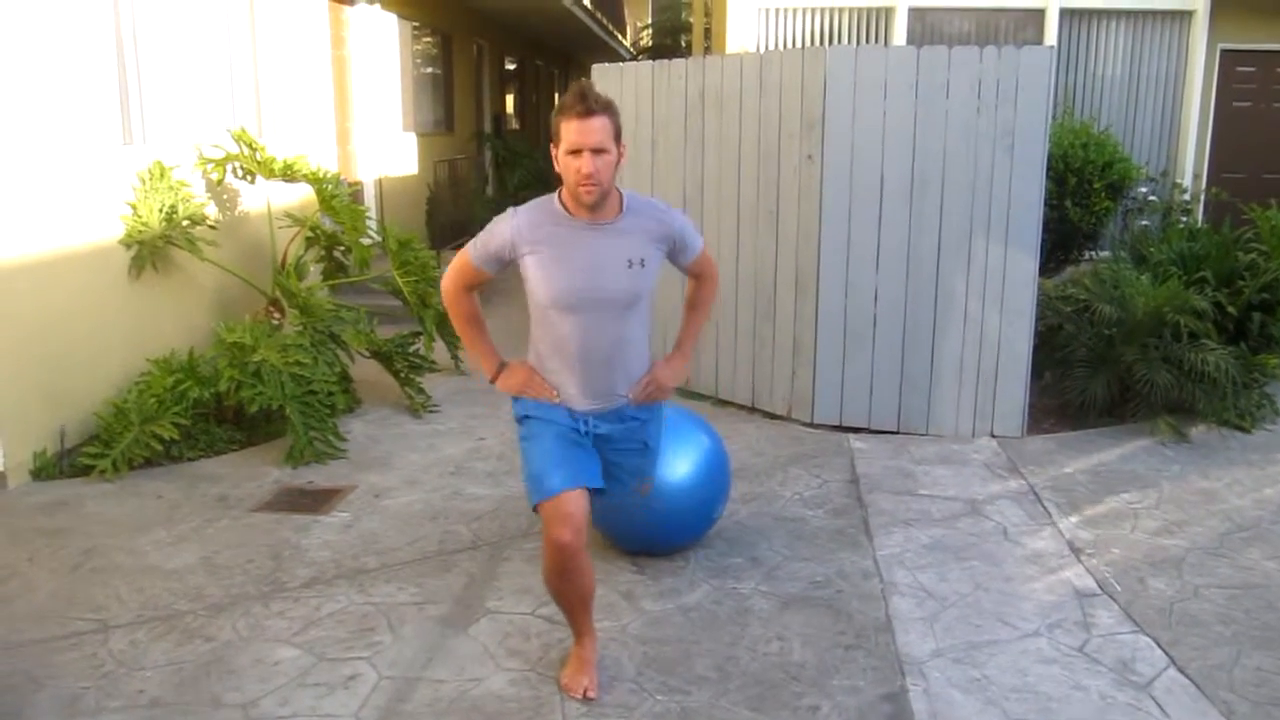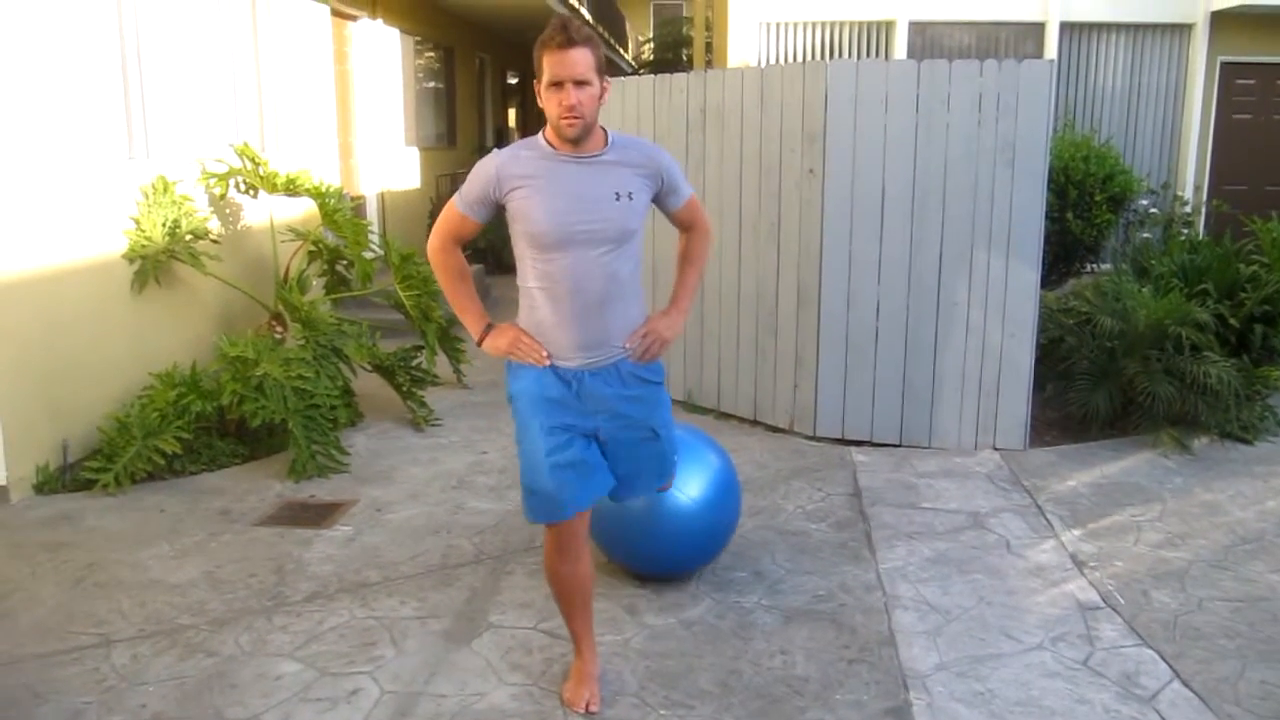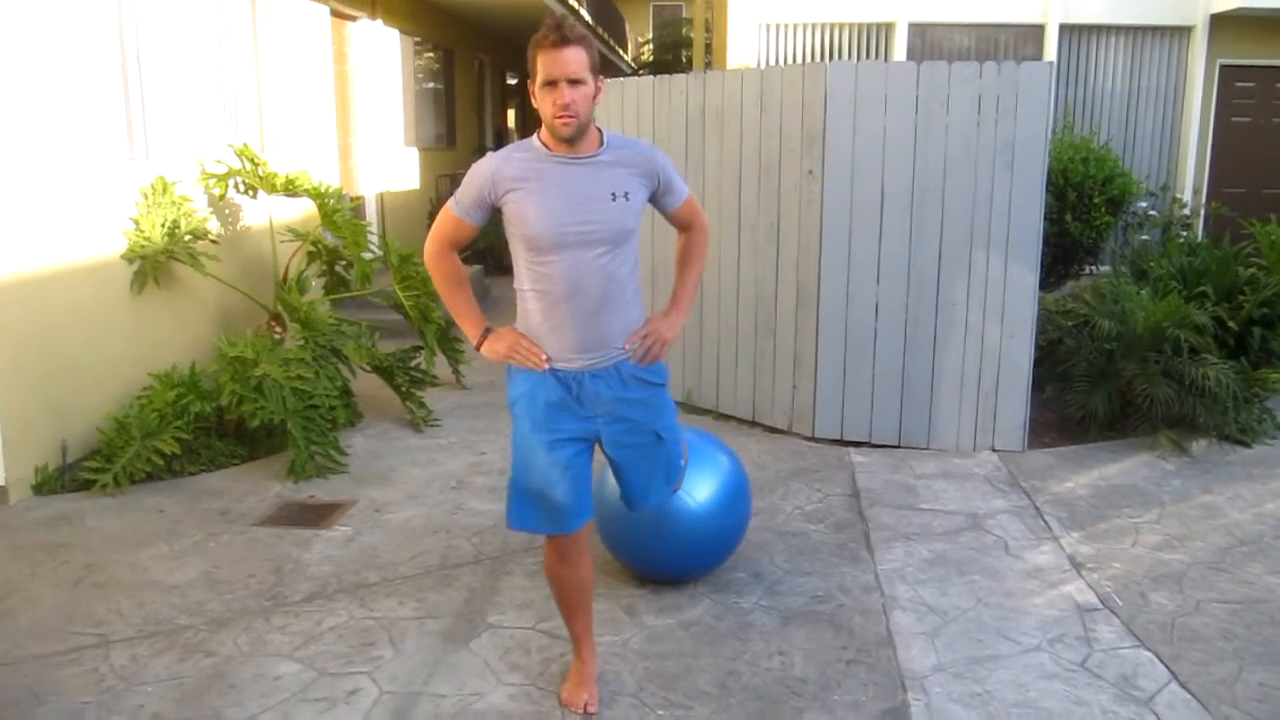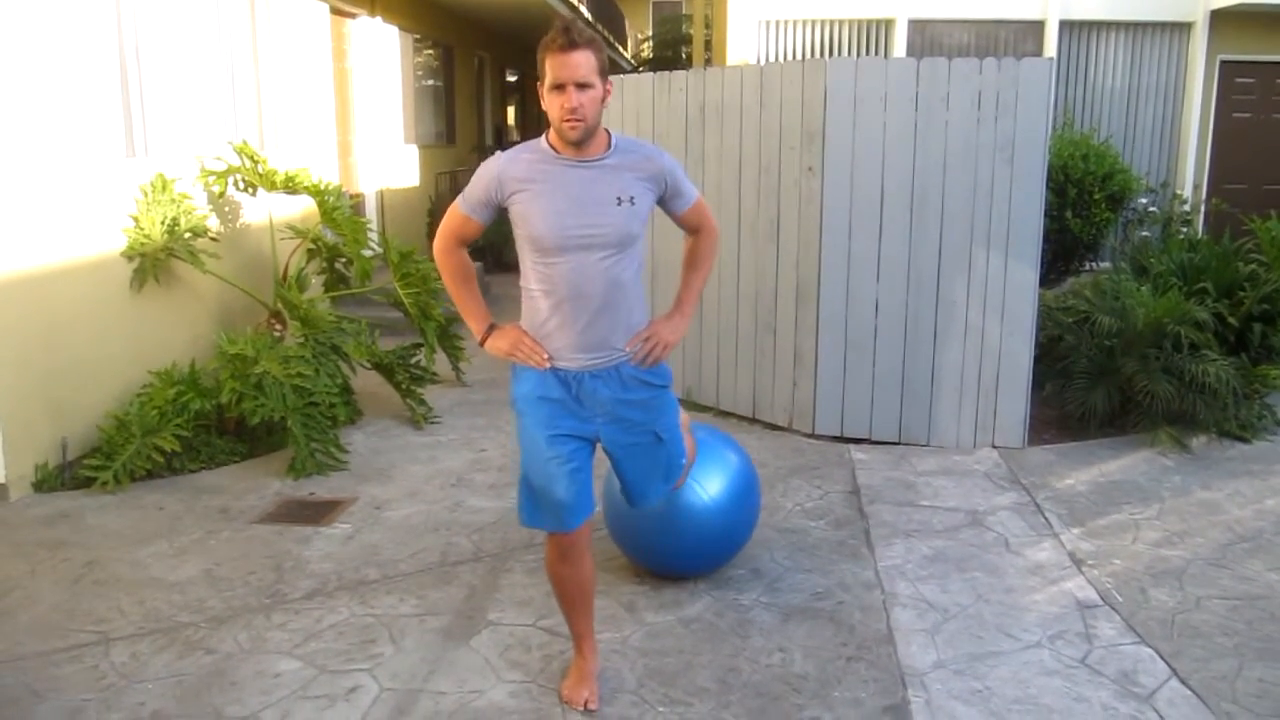
dt=0.5s
person 1, frame 1
left shoulder: (661, 223)
right shoulder: (520, 228)
left elbow: (706, 277)
right elbow: (455, 286)
left wrist: (679, 360)
right wrist: (497, 370)
left hip: (631, 405)
right hip: (551, 409)
right knee: (566, 535)
left ankle: (605, 477)
right ankle: (583, 642)
person 1, frame 2
left shoulder: (646, 161)
right shoulder: (504, 169)
left elbow: (696, 228)
right elbow: (442, 243)
left wrist: (677, 311)
right wrist: (483, 329)
left hip: (629, 368)
right hip: (545, 377)
left knee: (652, 485)
right knee: (565, 523)
right ankle: (585, 657)
person 1, frame 3
left shoulder: (642, 162)
right shoulder: (498, 172)
left elbow: (695, 227)
right elbow: (439, 249)
left wrist: (677, 312)
right wrist: (482, 334)
left hip: (631, 371)
right hip: (545, 382)
left knee: (663, 488)
right knee: (564, 531)
left ankle: (663, 434)
right ankle: (584, 657)
person 1, frame 4
left shoulder: (650, 166)
right shoulder: (506, 172)
left elbow: (703, 231)
right elbow: (447, 244)
left wrist: (680, 316)
right wrist: (486, 330)
left hip: (632, 369)
right hip: (547, 380)
left knee: (667, 483)
right knee: (566, 531)
left ankle: (674, 422)
right ankle: (585, 654)
